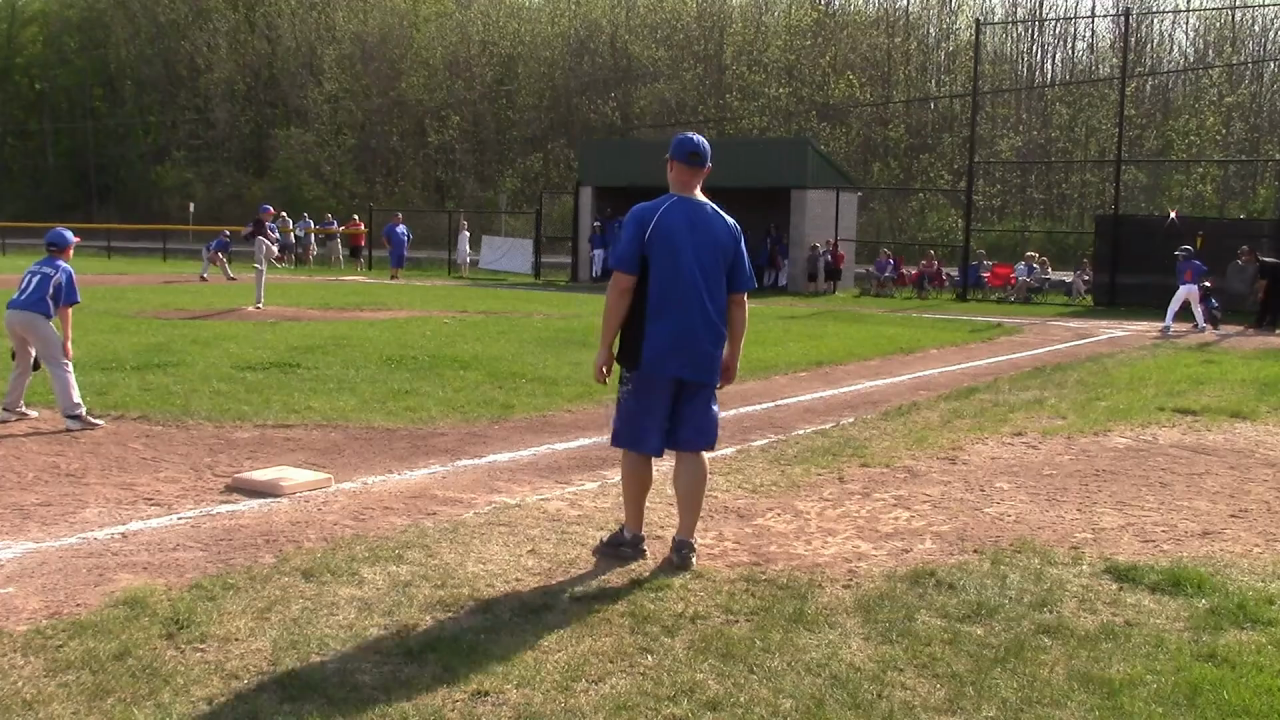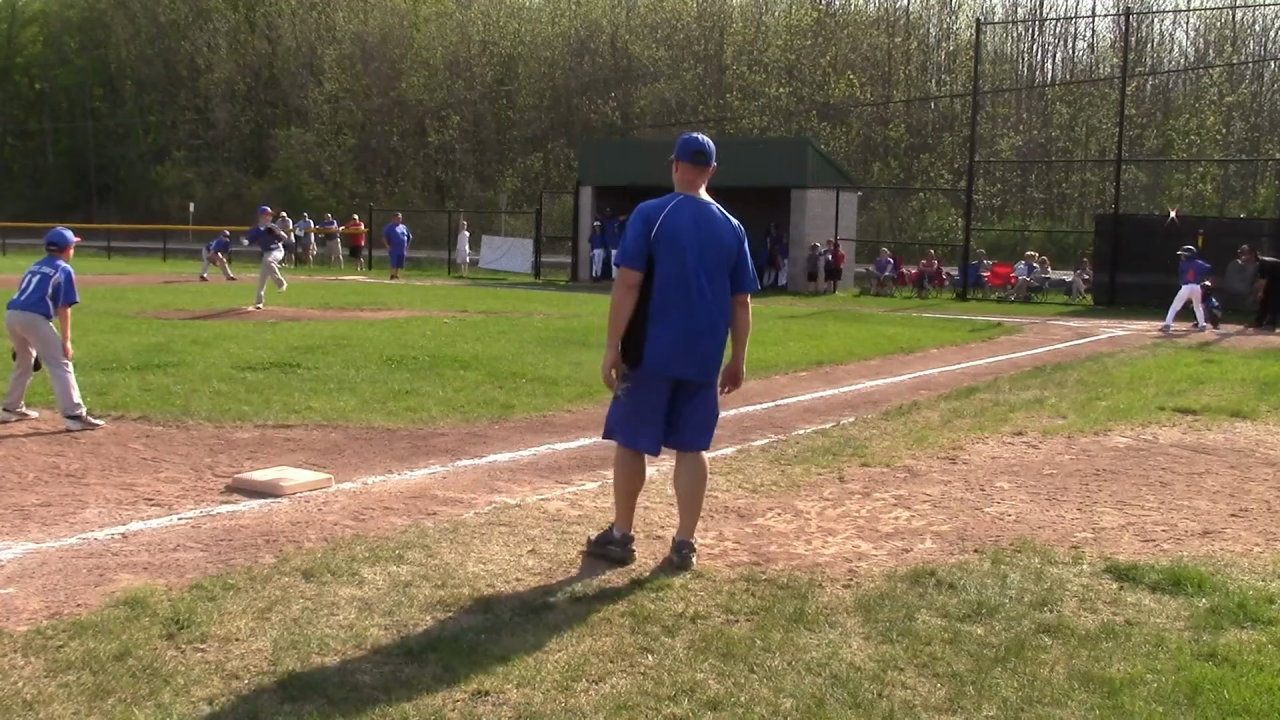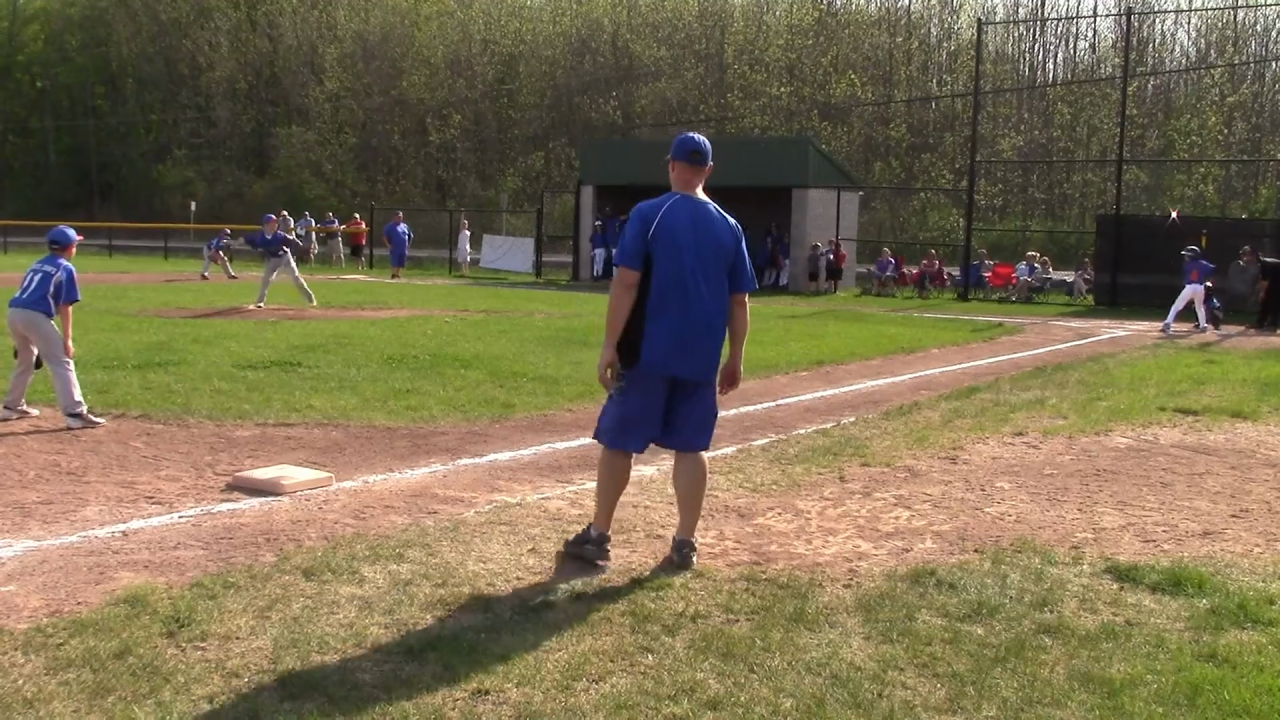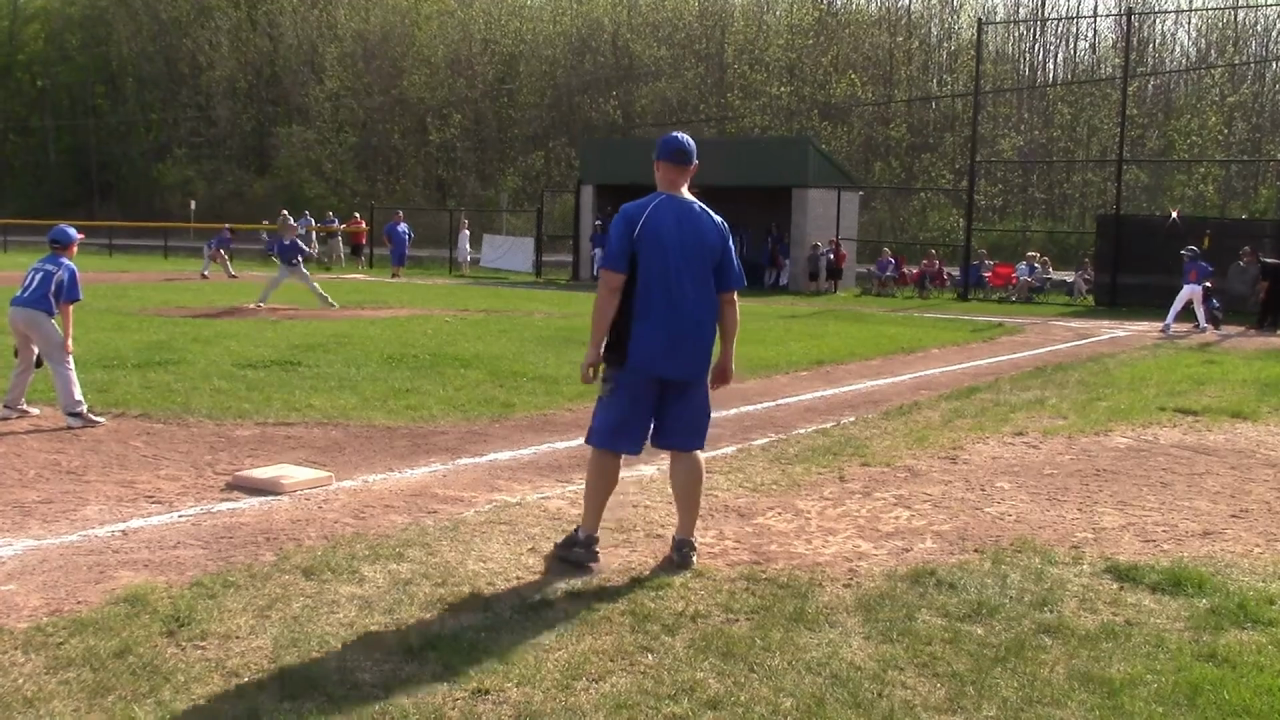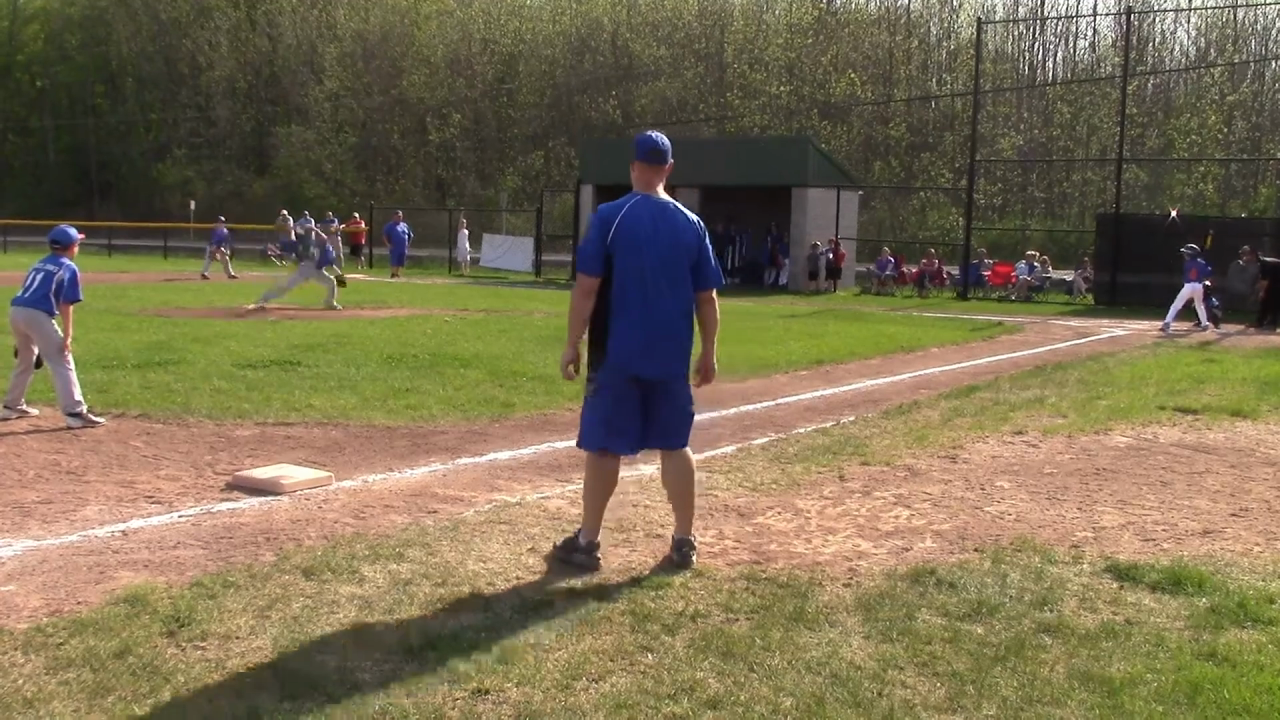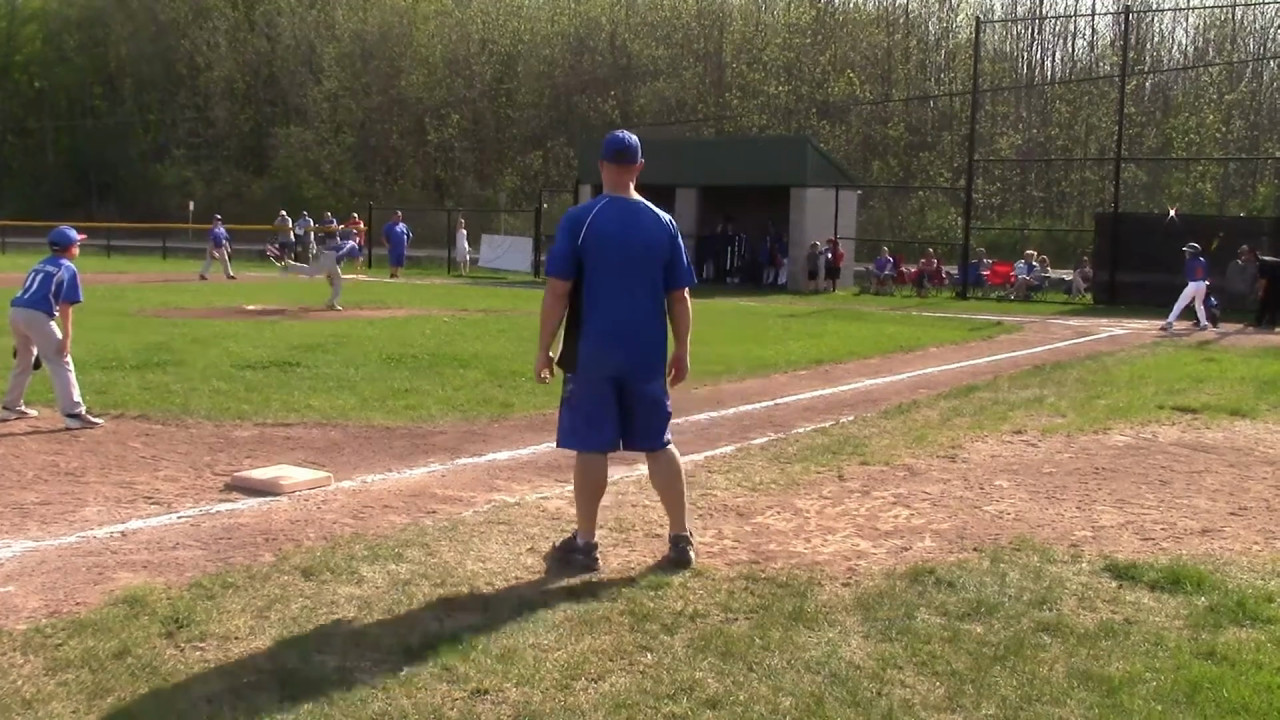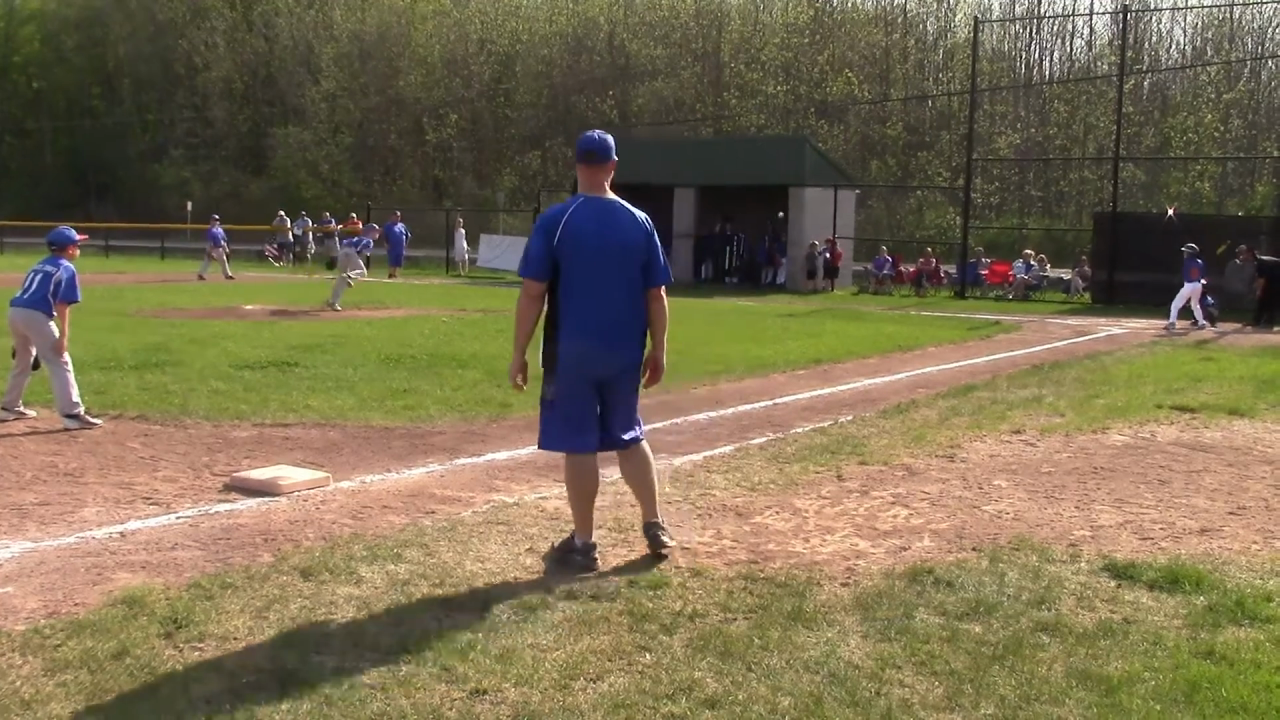
dt=0.2s
person 1, frame 1
left shoulder: (645, 216)
right shoulder: (727, 226)
left elbow: (622, 287)
right elbow: (737, 301)
left wrist: (606, 347)
right wrist: (732, 354)
left hip: (649, 354)
right hip: (703, 357)
left knee: (638, 445)
right knee: (692, 448)
left ankle: (631, 535)
right ankle: (685, 543)
person 1, frame 2
left shoulder: (651, 214)
right shoulder: (732, 227)
left elbow: (628, 285)
right elbow: (741, 303)
left wrist: (612, 346)
right wrist: (738, 359)
left hip: (650, 354)
right hip: (704, 358)
left knee: (631, 442)
right knee: (691, 447)
left ankle: (621, 535)
right ankle: (684, 543)
person 1, frame 3
left shoulder: (649, 214)
right shoulder: (729, 226)
left elbow: (626, 284)
right elbow: (738, 302)
left wrist: (609, 347)
right wrist: (735, 358)
left hip: (646, 353)
right hip: (701, 357)
left knee: (618, 442)
right knee: (690, 448)
left ankle: (597, 535)
right ankle: (685, 542)
person 1, frame 4
left shoulder: (634, 215)
right shoulder: (715, 225)
left elbow: (612, 286)
right elbow: (728, 299)
left wrist: (595, 347)
right wrist: (726, 355)
left hip: (635, 354)
right hip: (691, 357)
left knee: (609, 442)
right knee: (685, 447)
left ankle: (585, 537)
right ankle: (684, 542)
person 1, frame 5
left shoulder: (609, 217)
right shoulder: (691, 224)
left elbow: (587, 288)
right elbow: (707, 297)
left wrist: (572, 345)
right wrist: (708, 353)
left hip: (616, 354)
right hip: (671, 357)
left knee: (602, 446)
right knee: (674, 446)
left ankle: (586, 542)
right ankle: (683, 541)
person 1, frame 6
left shoulder: (580, 219)
right shoulder: (663, 224)
left elbow: (558, 291)
right elbow: (679, 297)
left wrist: (544, 349)
right wrist: (681, 350)
left hip: (591, 355)
right hip: (646, 356)
left knee: (591, 447)
right knee: (658, 444)
left ankle: (584, 543)
right ankle: (680, 538)
person 1, frame 7
left shoulder: (555, 221)
right shoulder: (639, 222)
left elbow: (533, 294)
right elbow: (656, 296)
left wrist: (519, 353)
right wrist: (657, 350)
left hip: (571, 355)
right hip: (624, 355)
left knee: (578, 447)
right knee: (629, 437)
left ankle: (583, 543)
right ankle: (654, 524)
person 2, frame 1
left shoulder: (35, 267)
right shoulder: (64, 270)
right elbow: (65, 309)
left wrist: (23, 336)
right wrist: (67, 340)
left hip: (12, 315)
right hip: (33, 318)
left knee: (23, 362)
right knee: (60, 364)
left ankle: (11, 408)
right ankle: (74, 415)
person 2, frame 2
left shoulder: (35, 267)
right shoulder: (64, 270)
right elbow: (63, 308)
right wrist: (66, 340)
left hip: (12, 315)
right hip: (33, 318)
left knee: (24, 363)
right knee: (60, 364)
left ankle: (11, 409)
right ankle: (74, 416)
person 2, frame 3
left shoulder: (38, 265)
right shoulder: (65, 269)
right elbow: (65, 307)
left wrist: (24, 333)
right wrist: (67, 339)
left hip: (14, 313)
right hip: (35, 317)
left knee: (25, 360)
right knee: (62, 363)
left ankle: (12, 407)
right ankle: (75, 414)
person 2, frame 4
left shoulder: (39, 264)
right shoulder: (67, 267)
right elbow: (65, 305)
right wrist: (67, 337)
left hip: (15, 311)
right hip: (36, 315)
left knee: (26, 359)
right knee: (62, 361)
left ankle: (12, 405)
right ankle: (76, 413)
person 2, frame 5
left shoulder: (40, 264)
right shoulder: (68, 268)
right elbow: (66, 305)
right wrist: (67, 336)
left hip: (16, 311)
right hip: (37, 315)
left knee: (25, 359)
right knee: (62, 362)
left ankle: (11, 406)
right ankle: (75, 413)
person 2, frame 6
left shoulder: (41, 265)
right shoulder: (68, 269)
right elbow: (65, 306)
right wrist: (67, 337)
left hip: (16, 312)
right hip: (36, 316)
left knee: (24, 360)
right knee: (61, 363)
left ankle: (10, 407)
right ankle: (74, 414)
person 2, frame 7
left shoulder: (40, 265)
right shoulder: (66, 269)
right elbow: (62, 305)
right wrist: (63, 336)
left hip: (15, 312)
right hip: (36, 316)
left knee: (23, 360)
right knee: (60, 363)
left ankle: (9, 407)
right ankle: (73, 414)
